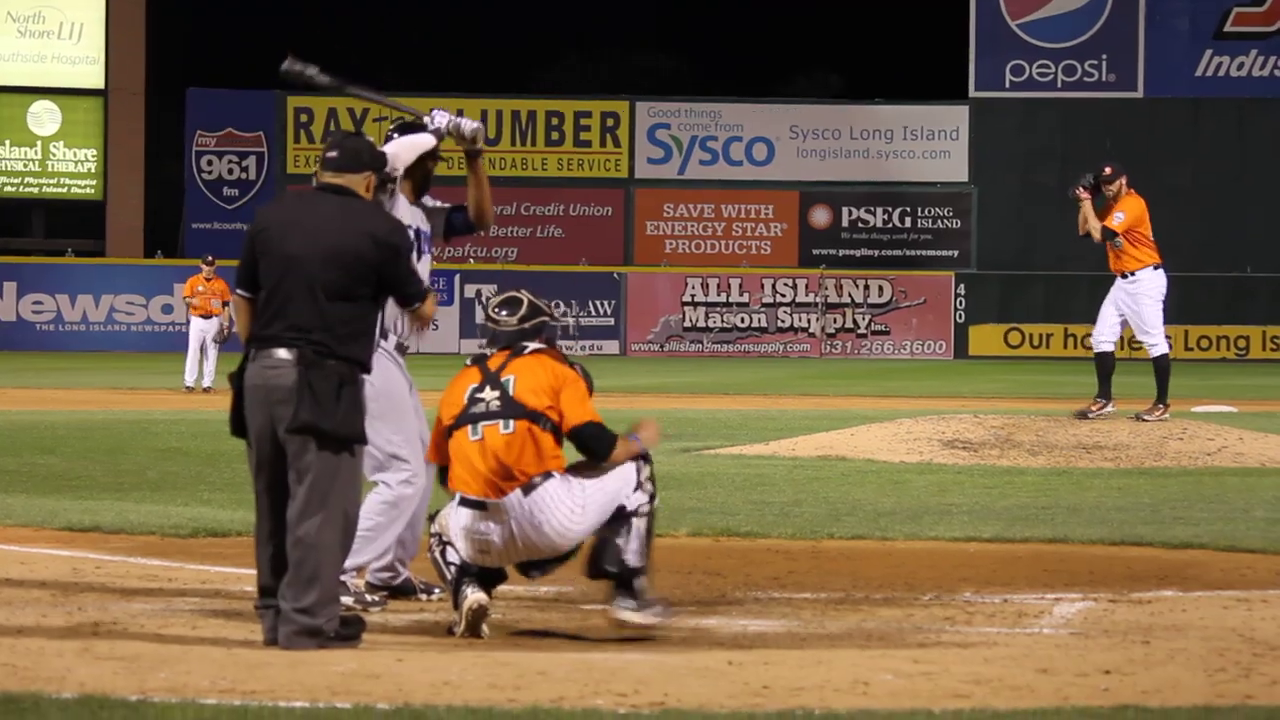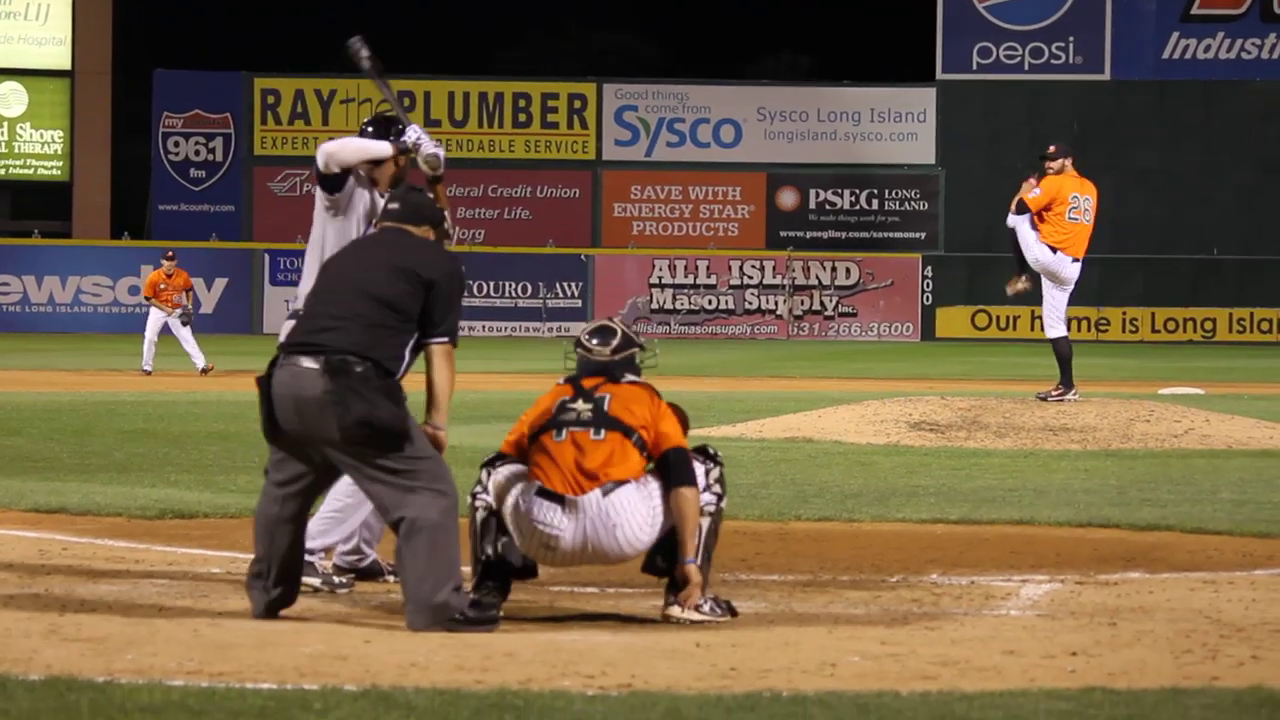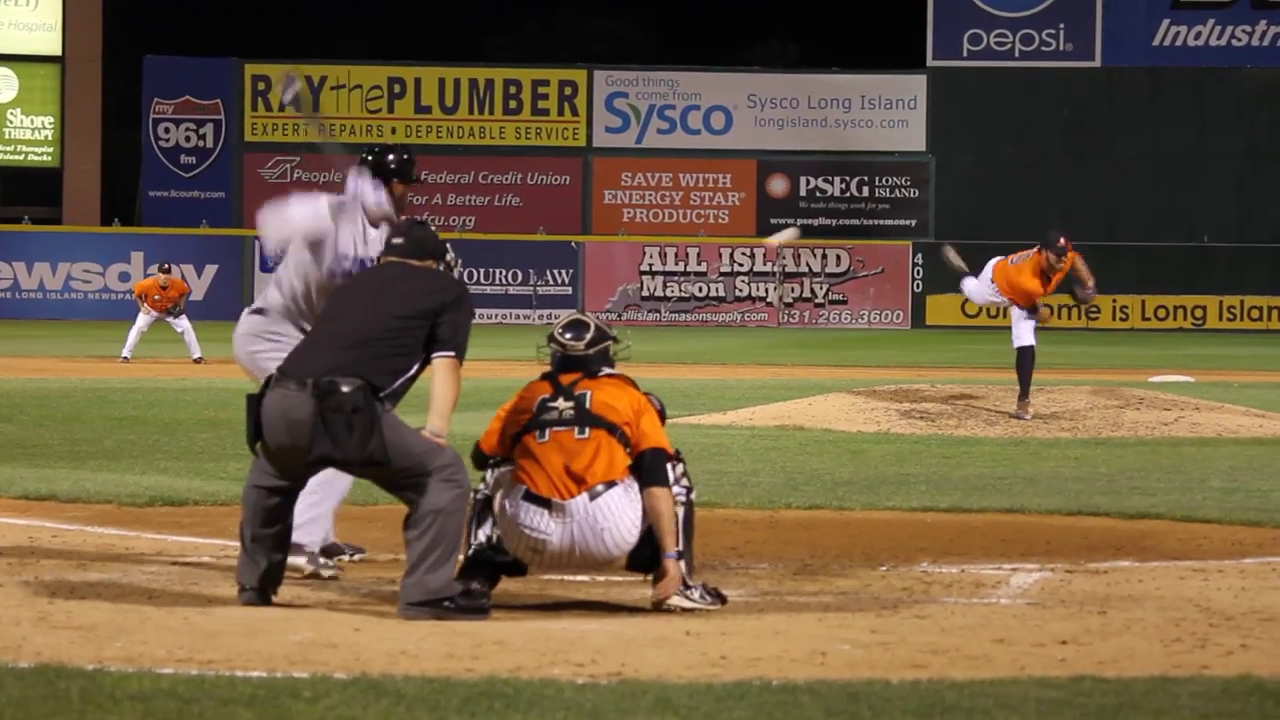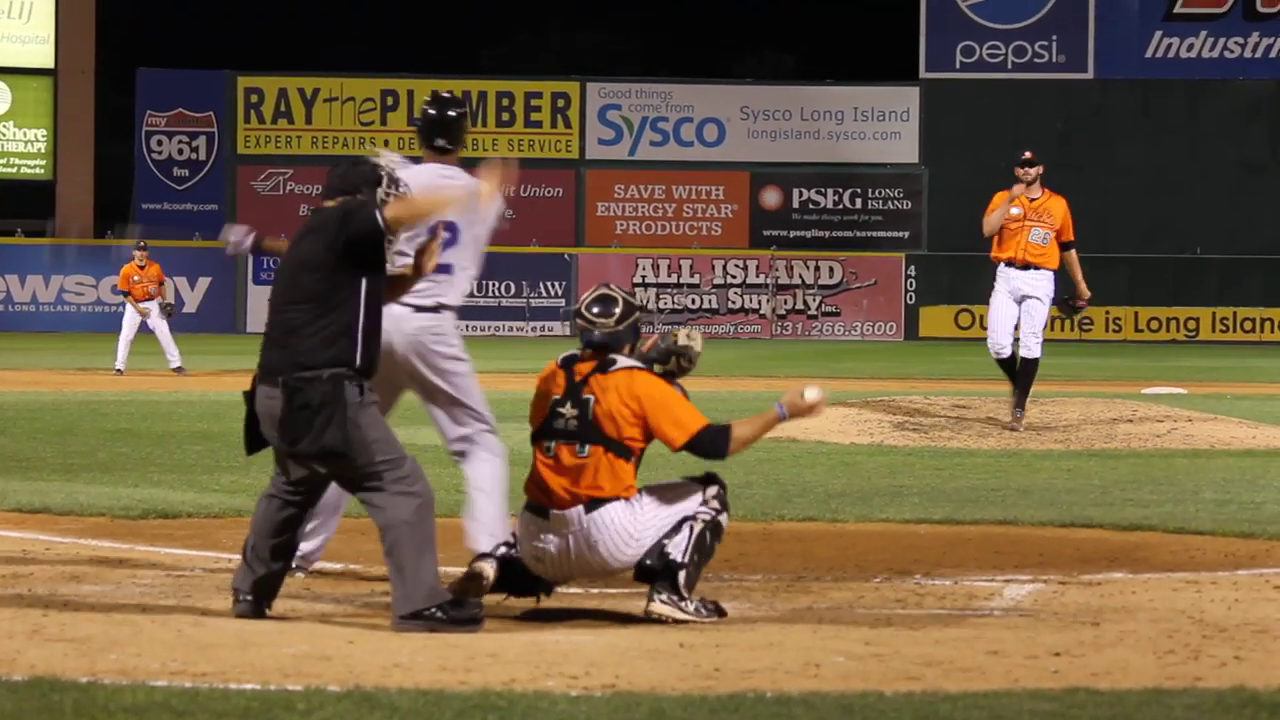
dt=1s
person 1, frame 1
left shoulder: (425, 213)
right shoulder: (376, 196)
left elbow: (480, 219)
right elbow: (389, 155)
left wrist: (473, 153)
right wrist: (434, 132)
left hip: (387, 353)
left knee: (420, 463)
right knee: (401, 474)
left ankle: (389, 572)
right ankle: (334, 575)
person 1, frame 2
right shoulder: (344, 186)
right elbow: (329, 152)
left wrist: (435, 175)
right wrist: (401, 146)
left ankle: (356, 554)
right ankle: (302, 555)
person 1, frame 3
left shoulder: (385, 226)
right shoulder: (329, 208)
right elbow: (274, 230)
left wrist: (387, 213)
right wrist: (345, 206)
left hip: (305, 339)
right hip: (269, 333)
left ankle: (312, 536)
right ankle: (300, 543)
person 1, frame 4
left shoulder: (395, 186)
right shoulder: (487, 198)
left hip: (382, 319)
right hip: (434, 328)
right knee: (480, 442)
left ankle: (302, 548)
right ankle: (490, 550)
person 2, frame 1
left shoulder: (271, 215)
right shoulder: (381, 228)
left elbow: (244, 301)
right elbow: (422, 309)
right wrist: (424, 300)
left hip: (262, 372)
right hip: (324, 379)
left knee: (273, 501)
right knee: (322, 505)
left ankle: (276, 613)
right ankle: (308, 621)
person 2, frame 2
left shoulder: (343, 254)
right shoulder: (439, 262)
right elbow: (439, 348)
right wrist: (436, 421)
left hip: (288, 377)
right hip: (352, 388)
left knee: (286, 488)
right knee: (427, 487)
left ankle: (268, 594)
right ankle: (437, 608)
person 2, frame 3
left shoulder: (353, 282)
right shoulder: (449, 289)
right elbow: (446, 364)
right wrist: (435, 432)
left hip: (278, 402)
right hip: (341, 409)
left knee: (270, 478)
right knee: (444, 473)
left ankle: (255, 582)
right ankle: (429, 592)
person 2, frame 4
left shoulder: (312, 237)
right shoulder: (342, 223)
left elbow: (369, 293)
right elbow: (402, 211)
left wrist: (414, 271)
right wrist: (469, 190)
left hip: (279, 393)
right hip: (325, 394)
left knee: (290, 490)
right knee: (401, 488)
left ankle: (250, 592)
right ankle: (421, 604)
person 3, frame 1
left shoulder: (458, 384)
right shoulder: (554, 368)
left elbow: (448, 475)
right elbow: (599, 448)
right wrist: (639, 441)
left hip: (481, 533)
right hip: (551, 514)
left knee: (444, 528)
right knee: (632, 471)
left ankle: (469, 590)
right ankle: (629, 595)
person 3, frame 2
left shoulder: (550, 399)
right shoulder: (648, 399)
left elbow: (508, 465)
right elbow: (681, 480)
right wrist: (689, 559)
left hip: (544, 532)
right hip: (621, 524)
left knee: (493, 476)
right knee: (704, 469)
left ankle: (488, 592)
right ankle: (687, 598)
person 3, frame 3
left shoulder: (527, 395)
right shoulder: (629, 394)
left elbow: (481, 456)
right elbow: (656, 478)
right wrist: (670, 556)
left hip: (530, 536)
right hip: (606, 531)
left knee: (498, 473)
right knee: (670, 469)
left ankle: (475, 580)
right ankle: (678, 587)
person 3, frame 4
left shoulder: (550, 376)
right shoulder: (641, 384)
right elbow: (712, 445)
right wrist: (781, 411)
left hip: (541, 541)
right hip: (612, 534)
right knee: (709, 493)
left ankle: (495, 569)
right ankle: (670, 593)
person 4, frame 1
left shoulder: (1132, 205)
right shoulder: (1113, 206)
left elbow: (1099, 235)
right elbow: (1084, 231)
left wrist: (1087, 202)
right wrist: (1084, 203)
left hip: (1145, 280)
right hip: (1123, 282)
left knee: (1154, 340)
right knee: (1102, 337)
left ankle: (1162, 404)
right ankle: (1103, 399)
person 4, frame 2
left shoulder: (1053, 182)
right shoulder: (1090, 188)
left elbow: (1016, 208)
left wrist: (1027, 189)
right wrist: (1036, 189)
left hip: (1048, 256)
right hip: (1071, 266)
left knee: (1018, 217)
right knee: (1055, 323)
left ankle: (1020, 276)
right ankle: (1067, 385)
person 4, frame 3
left shoulder: (1065, 256)
right shoulder: (1027, 279)
right elbow: (1041, 317)
left wrist: (1088, 282)
left hip: (1027, 298)
right hip: (997, 285)
left knee: (1026, 344)
left ankle: (1024, 401)
right ankle: (961, 269)
person 4, frame 4
left shoulder: (1059, 204)
right shoulder: (1003, 198)
left elbow: (1068, 248)
right elbow: (987, 230)
left wrist: (1081, 285)
right wrist: (1009, 199)
left hip: (1040, 280)
right hip: (1007, 277)
left knee: (1031, 345)
right knee: (998, 342)
left ankle: (1019, 408)
right ankle: (1017, 385)
